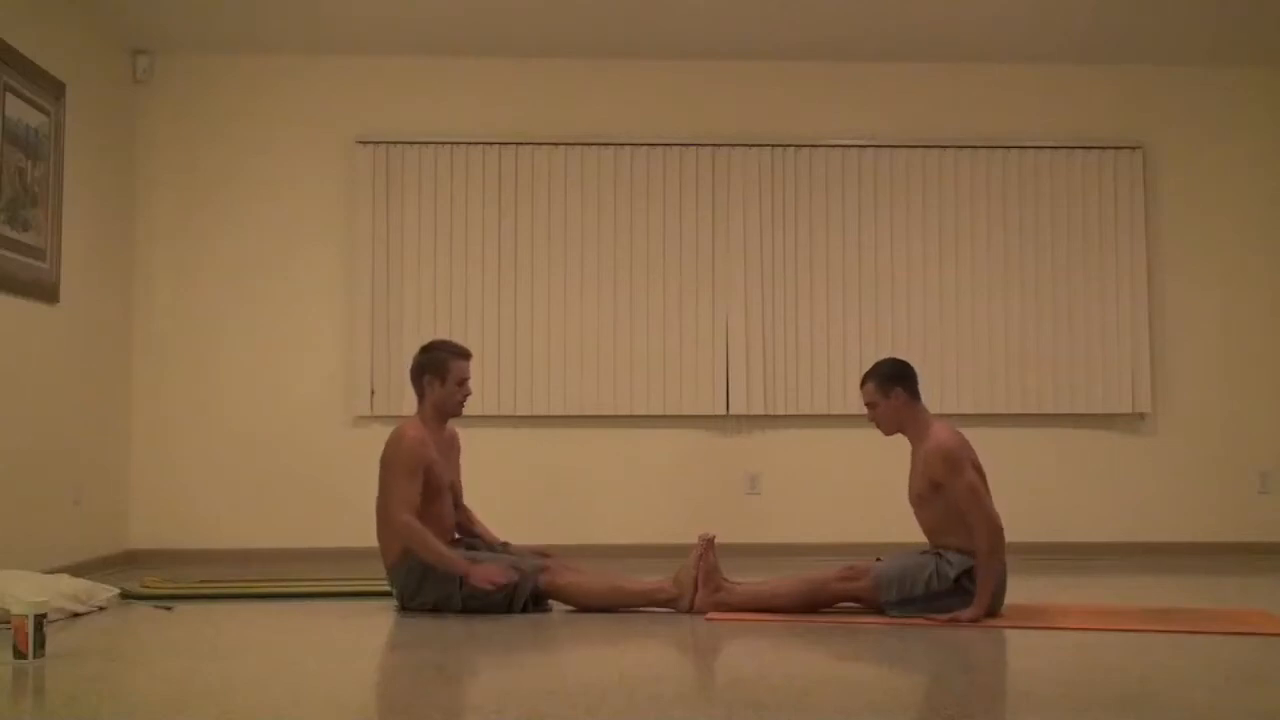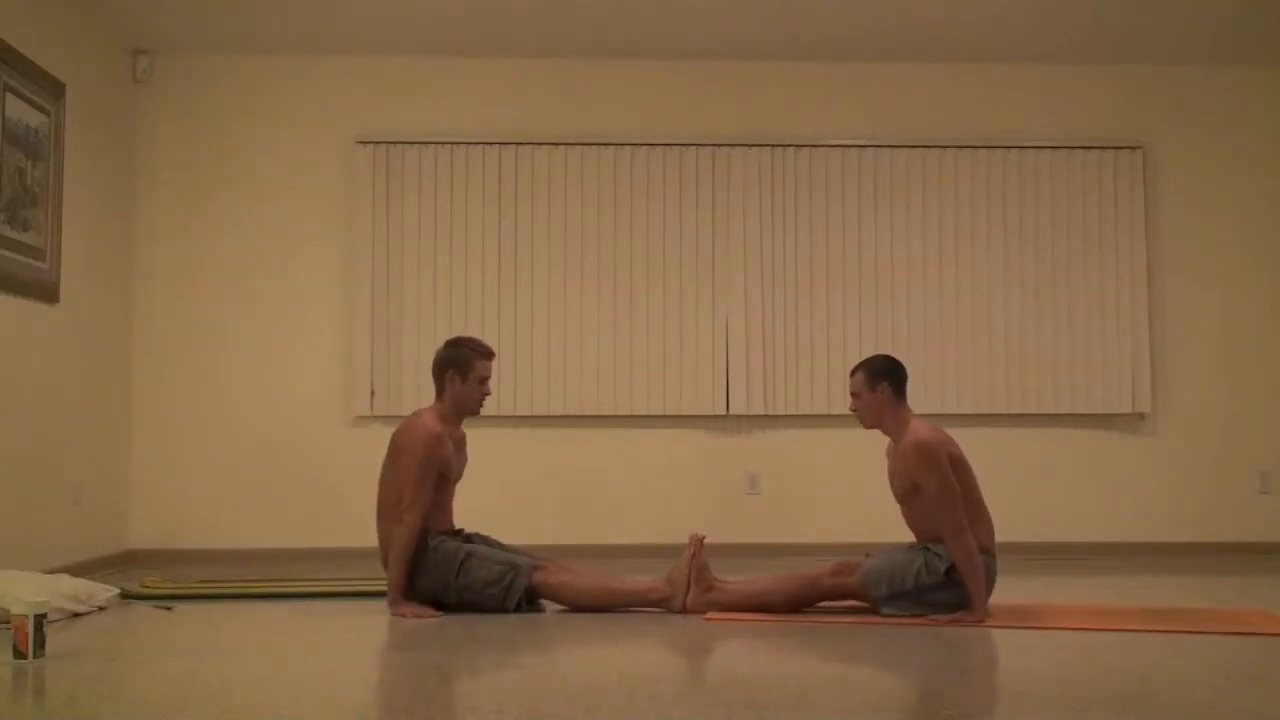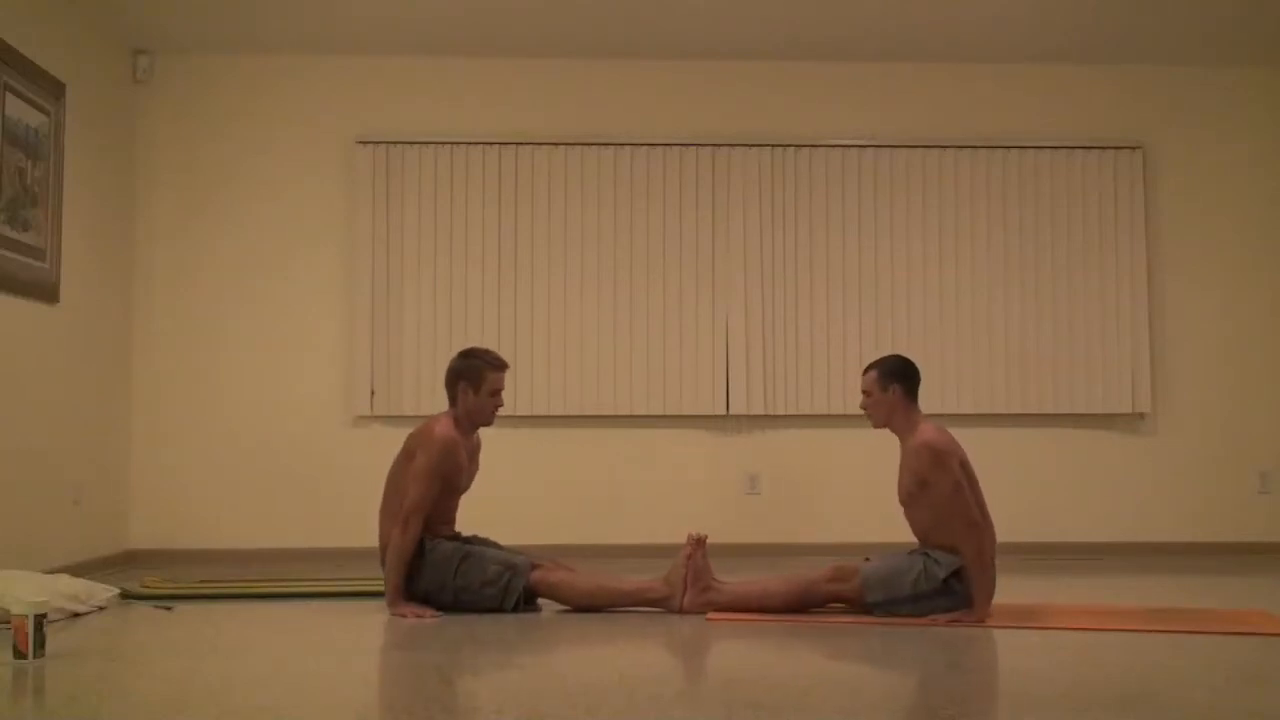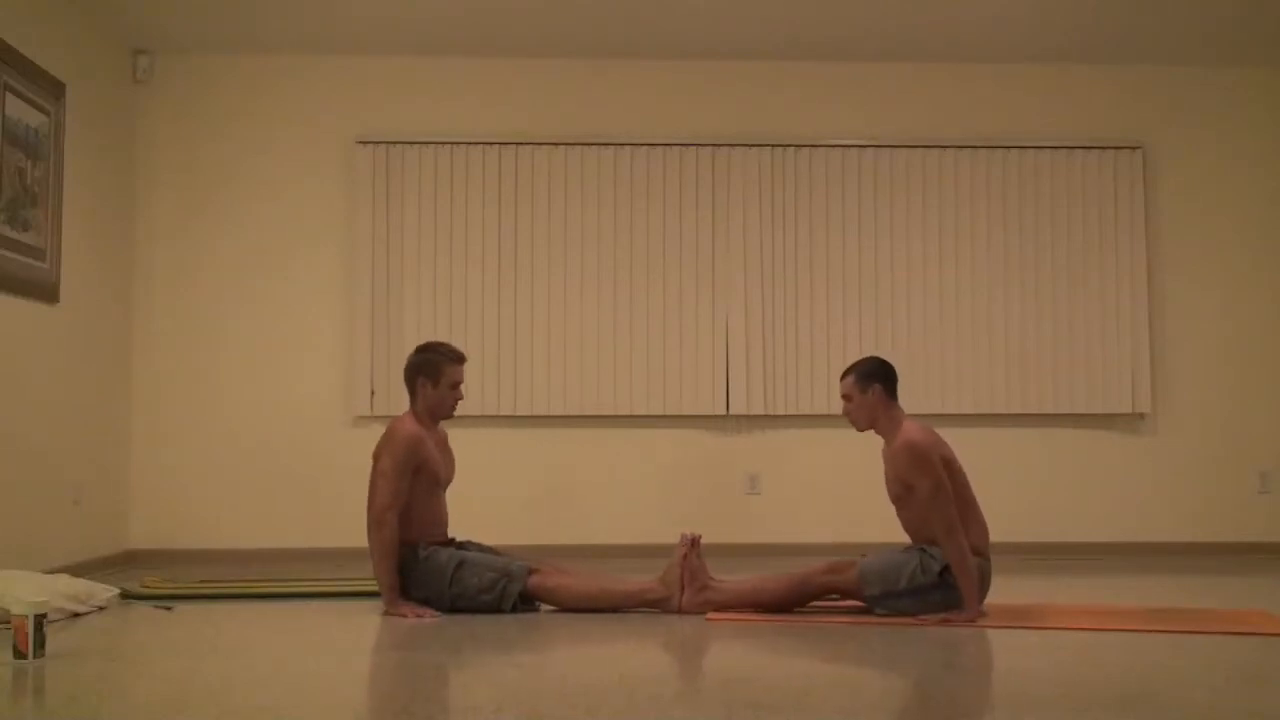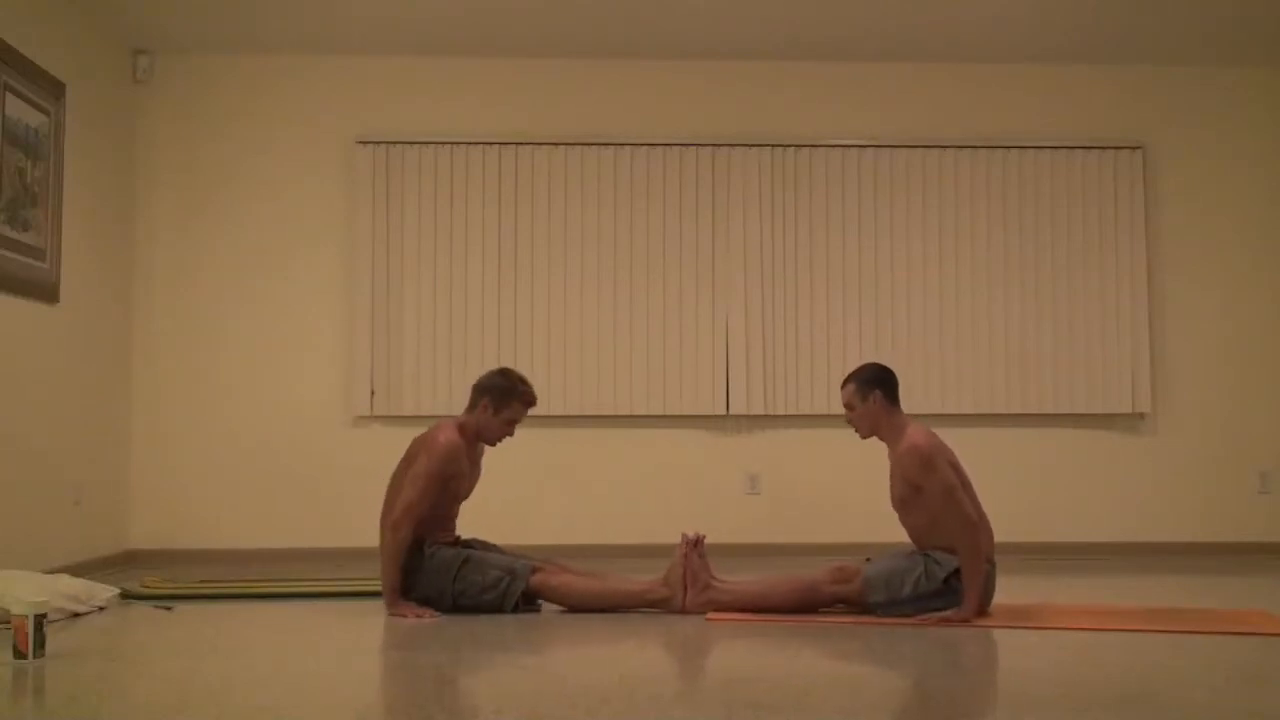
dt=1s
person 1, frame 1
left shoulder: (448, 438)
right shoulder: (411, 442)
right elbow: (403, 523)
left wrist: (507, 548)
right wrist: (466, 570)
left hip: (446, 555)
right hip: (420, 571)
left knee: (553, 567)
right knee: (543, 575)
left ankle: (668, 590)
right ankle: (672, 592)
person 1, frame 2
left shoulder: (454, 434)
right shoulder: (427, 433)
right elbow: (409, 517)
right wrist: (397, 598)
left hip: (445, 544)
right hip: (422, 558)
left knee: (545, 567)
right knee: (539, 576)
left ankle: (660, 590)
right ankle: (664, 593)
person 1, frame 3
left shoulder: (471, 441)
right shoulder: (441, 438)
right elbow: (408, 519)
right wrist: (395, 598)
left hip: (440, 550)
right hip: (419, 562)
left knee: (548, 567)
right knee: (537, 575)
left ankle: (659, 592)
right ankle: (662, 593)
person 1, frame 4
left shoulder: (436, 435)
right shoulder: (406, 436)
right elbow: (381, 518)
right wrist: (392, 598)
left hip: (440, 553)
right hip: (416, 565)
left knee: (541, 570)
right knee: (532, 579)
left ankle: (656, 591)
right ankle: (659, 593)
person 1, frame 5
left shoulder: (472, 444)
right shoulder: (446, 444)
right elbow: (397, 522)
right wrist: (394, 599)
left hip: (443, 552)
right hip: (421, 564)
left knee: (546, 568)
right knee: (535, 578)
left ankle: (658, 591)
right ankle: (661, 594)
person 2, frame 1
left shoulder: (940, 447)
right shoulder: (925, 444)
left elbow: (989, 526)
left wrist: (980, 605)
left hip: (966, 576)
right hip: (952, 567)
left knee: (848, 580)
right knee: (851, 576)
left ankle: (725, 596)
right ankle: (729, 591)
person 2, frame 2
left shoulder: (919, 444)
right shoulder: (897, 447)
left elbow: (956, 530)
left wrist: (978, 607)
left hip: (956, 571)
right hip: (942, 562)
left knee: (837, 577)
right knee: (838, 573)
left ankle: (716, 596)
right ankle: (721, 593)
person 2, frame 3
left shoulder: (926, 445)
right shoulder: (915, 442)
left elbow: (971, 526)
left wrist: (979, 606)
left hip: (954, 576)
right hip: (940, 566)
left knee: (835, 581)
right knee: (837, 577)
left ankle: (712, 596)
right ankle: (717, 592)
person 2, frame 4
left shoulder: (910, 445)
right shoulder: (896, 444)
left elbow: (949, 528)
left wrist: (970, 606)
left hip: (951, 572)
right hip: (939, 564)
left knee: (832, 575)
right knee: (834, 574)
left ankle: (709, 595)
right ankle: (715, 591)
person 2, frame 5
left shoulder: (914, 449)
right shoulder: (903, 446)
left elbow: (968, 523)
left wrist: (969, 604)
left hip: (954, 575)
right hip: (941, 566)
left knee: (837, 582)
right knee: (838, 576)
left ankle: (712, 595)
right ankle: (717, 590)
